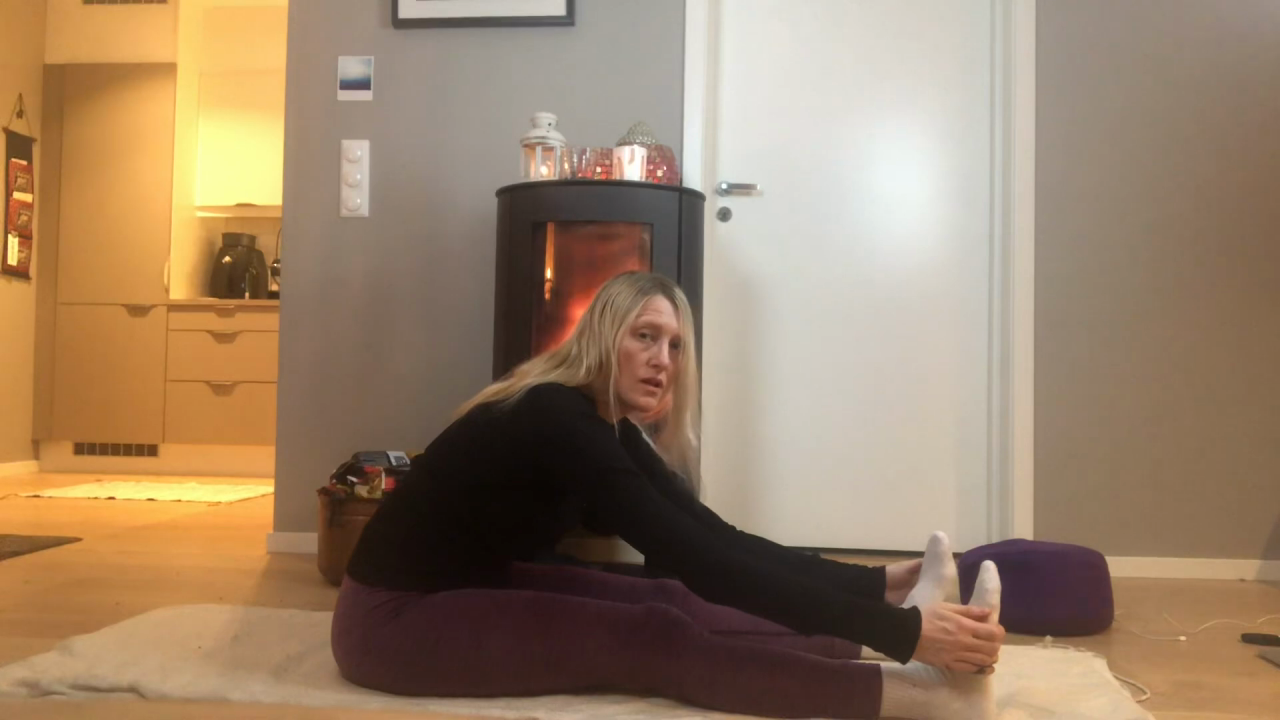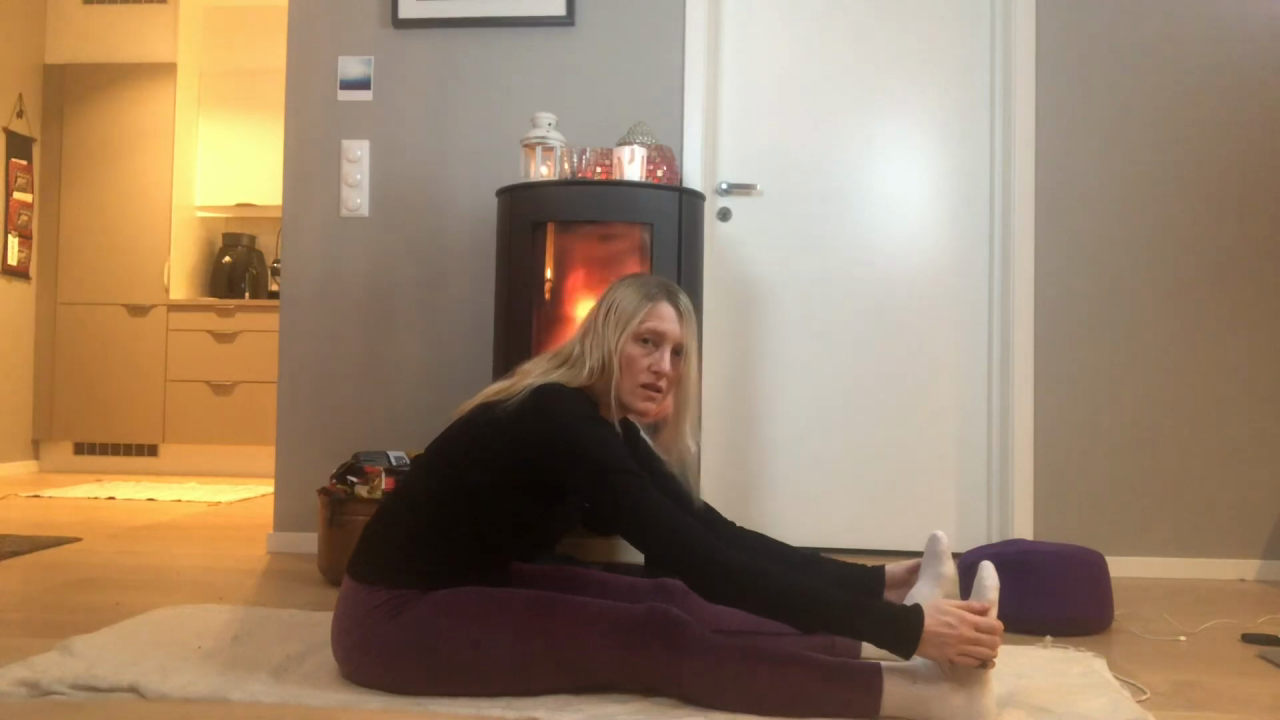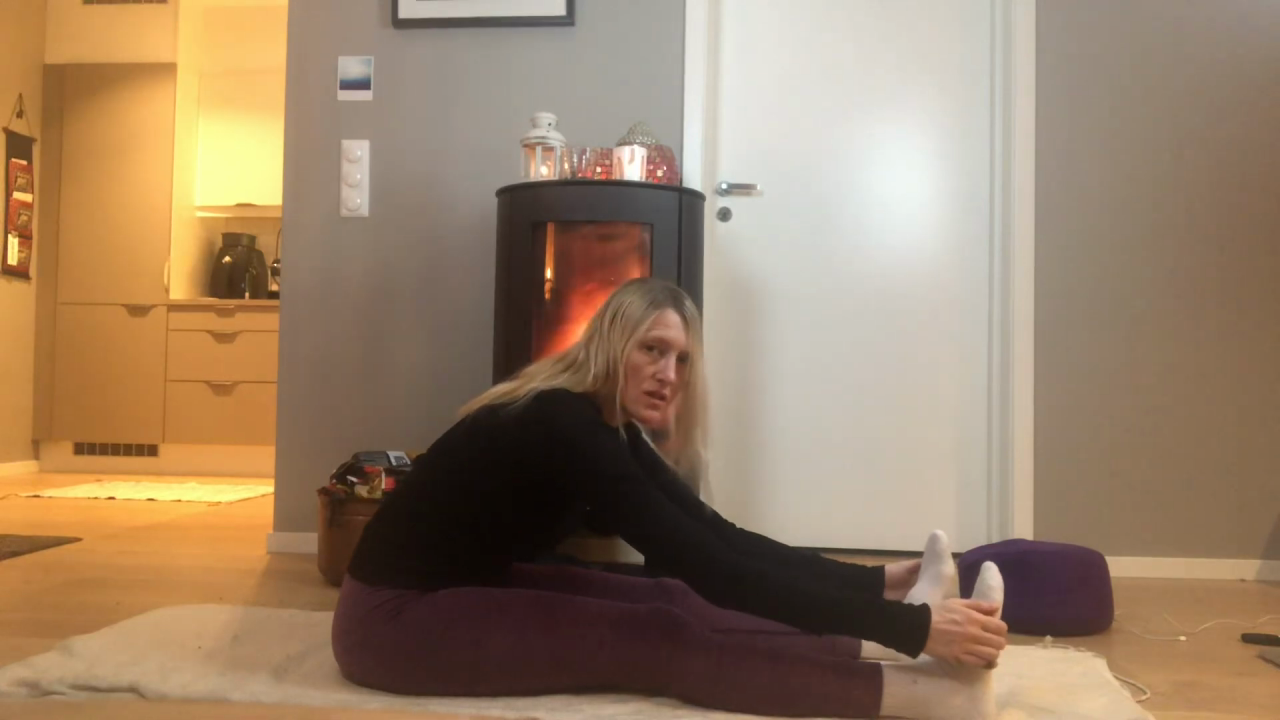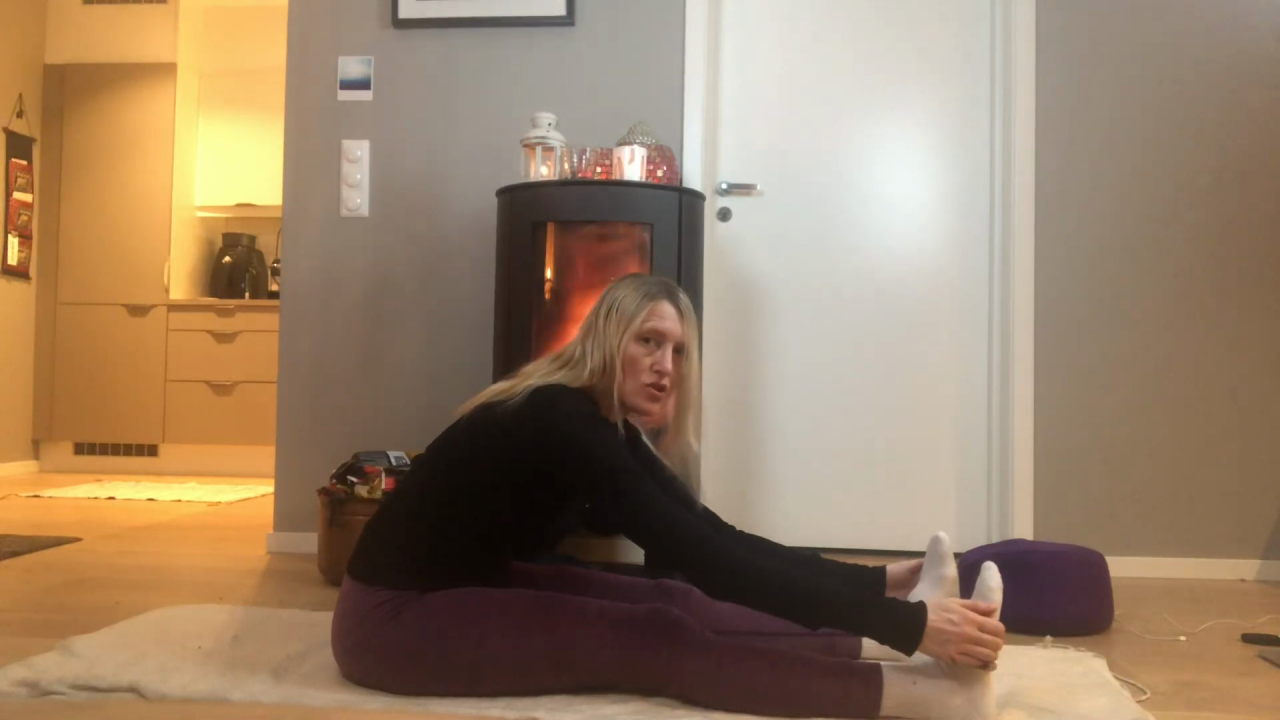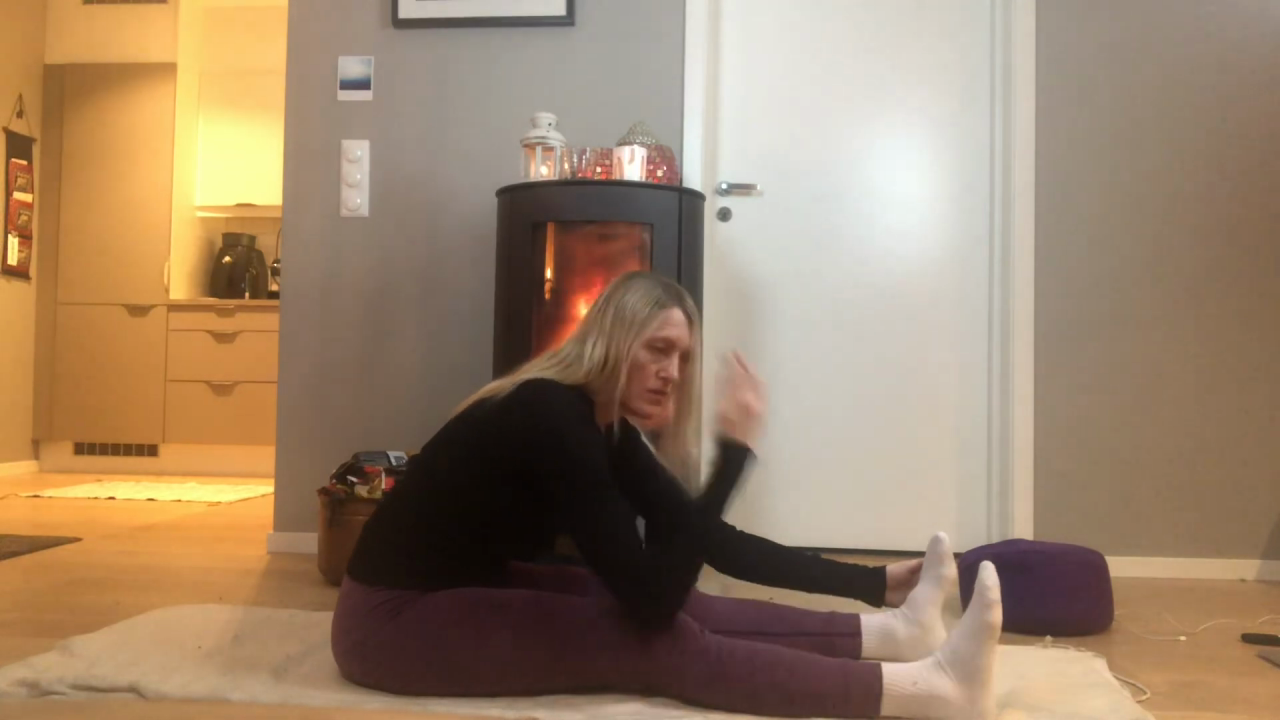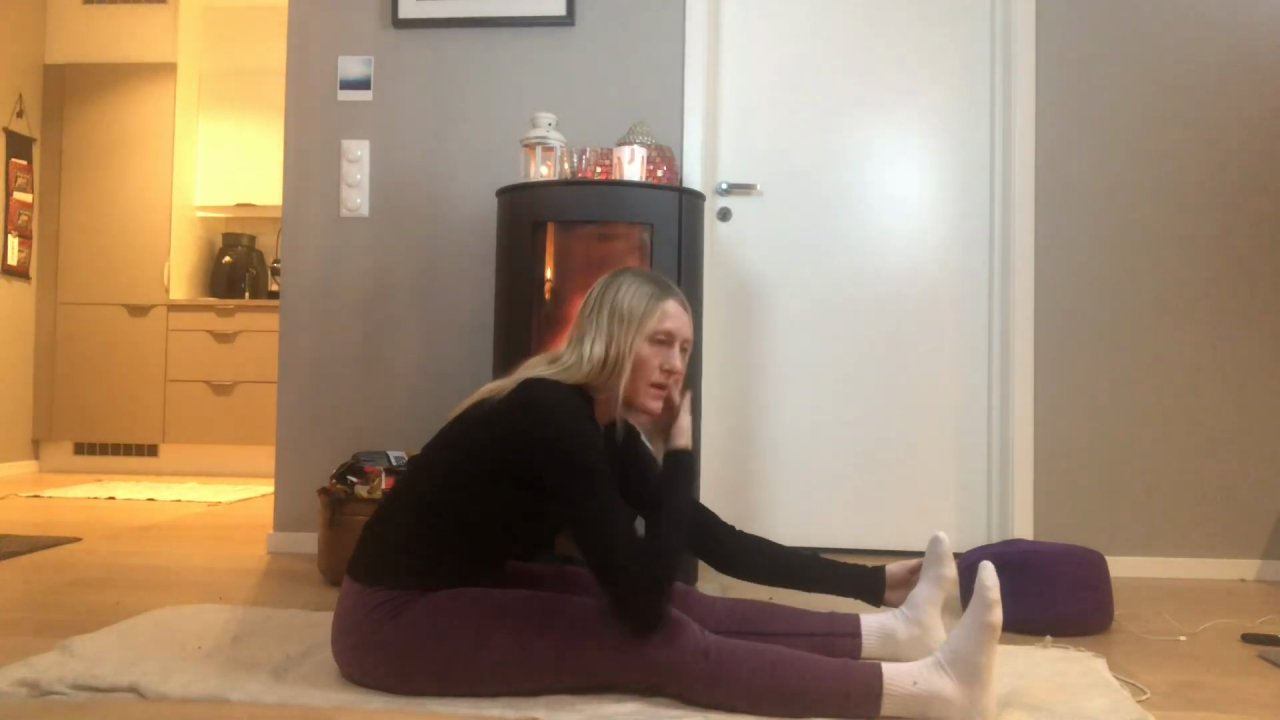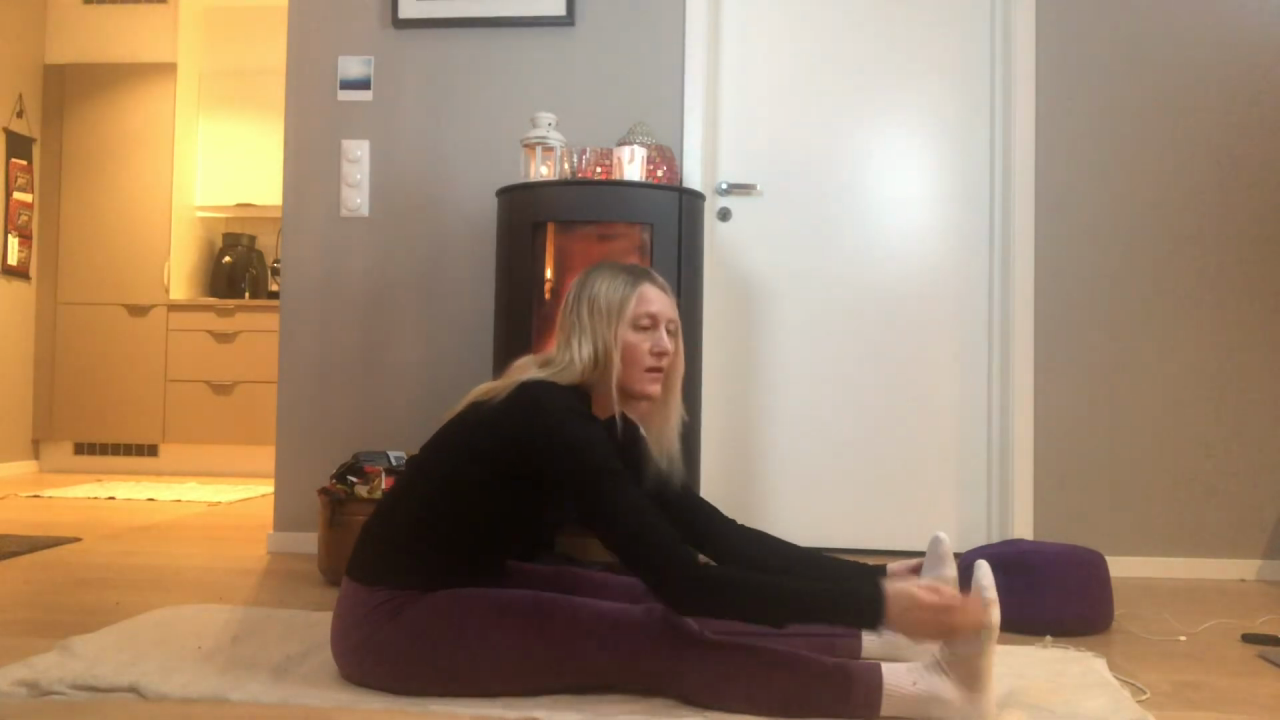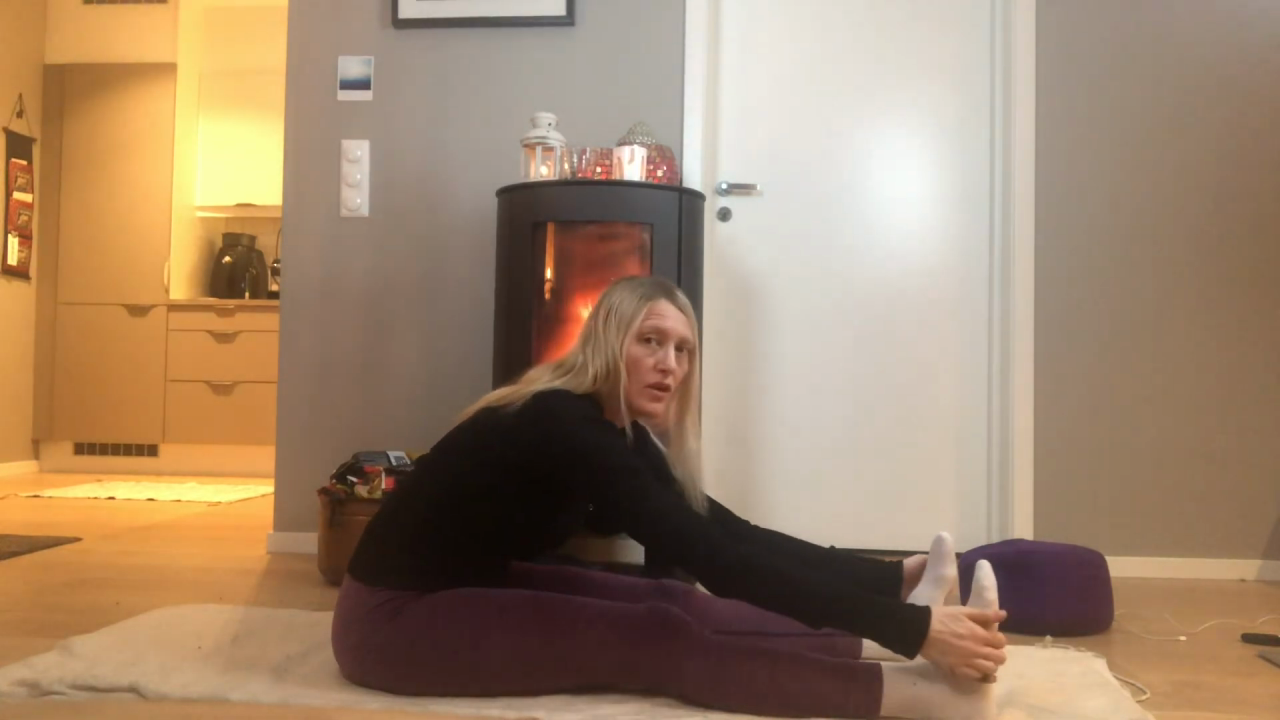
dt=0.5s
person 1, frame 1
left shoulder: (610, 427)
right shoulder: (557, 421)
left elbow: (720, 540)
right elbow: (706, 568)
left wrist: (878, 587)
right wrist: (898, 633)
left hip: (474, 590)
right hip: (394, 620)
left knee: (666, 604)
right knee: (654, 638)
person 1, frame 2
left shoulder: (606, 424)
right shoulder: (560, 421)
left elbow: (720, 537)
right elbow: (710, 570)
left wrist: (877, 583)
right wrist: (903, 631)
left hip: (471, 587)
right hip: (396, 617)
left knee: (663, 606)
right knee: (656, 640)
person 1, frame 3
left shoulder: (612, 428)
right shoulder: (564, 426)
left elbow: (722, 540)
right elbow: (716, 576)
left wrist: (877, 585)
right wrist: (912, 629)
left hip: (473, 589)
right hip: (396, 618)
left knee: (670, 604)
right knee: (660, 639)
person 1, frame 4
left shoulder: (610, 427)
right shoulder: (562, 422)
left elbow: (721, 541)
right elbow: (713, 569)
left wrist: (878, 584)
right wrist: (908, 626)
left hip: (475, 589)
right hip: (396, 619)
left knee: (671, 606)
right knee: (658, 639)
left ankle: (902, 665)
person 1, frame 5
left shoulder: (610, 430)
right shoulder: (551, 416)
left elbow: (716, 544)
right elbow: (646, 601)
left wrist: (872, 582)
right wrist: (734, 450)
left hip: (473, 589)
right hip: (395, 619)
left knee: (678, 608)
right knee: (662, 642)
left ankle: (890, 629)
person 1, frame 6
left shoulder: (609, 430)
right shoulder: (551, 416)
left elbow: (717, 544)
right elbow: (638, 608)
left wrist: (873, 583)
right wrist: (679, 457)
left hip: (472, 593)
right hip: (397, 620)
left knee: (673, 607)
right knee: (663, 641)
left ankle: (892, 632)
person 1, frame 7
left shoulder: (610, 428)
right shoulder: (551, 418)
left elbow: (717, 536)
right elbow: (679, 584)
left wrist: (877, 583)
right wrist: (876, 604)
left hip: (474, 591)
right hip: (396, 620)
left knee: (668, 613)
right knee: (656, 638)
left ankle: (892, 645)
person 1, frame 8
left shoulder: (620, 431)
right shoulder: (565, 427)
left elbow: (737, 536)
right elbow: (720, 564)
left wrist: (894, 578)
right wrist: (914, 630)
left hip: (472, 589)
right hip: (396, 618)
left knee: (671, 605)
right knee: (657, 639)
left ankle: (890, 627)
